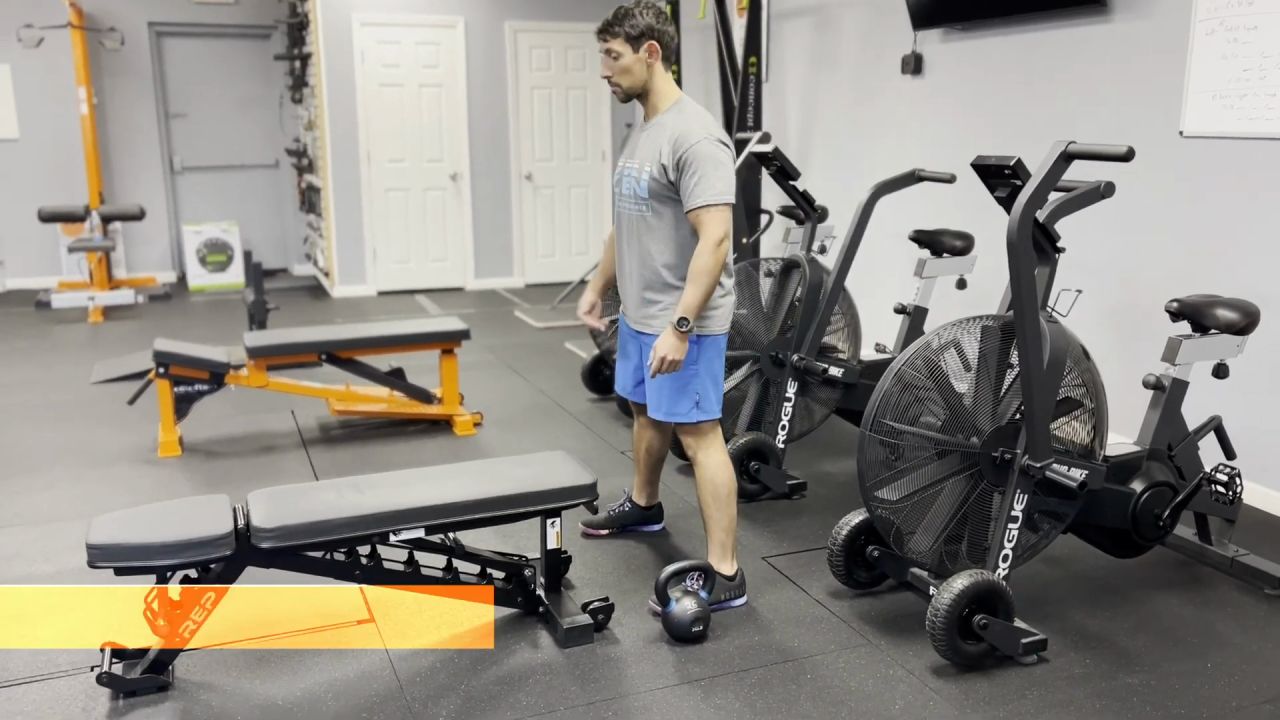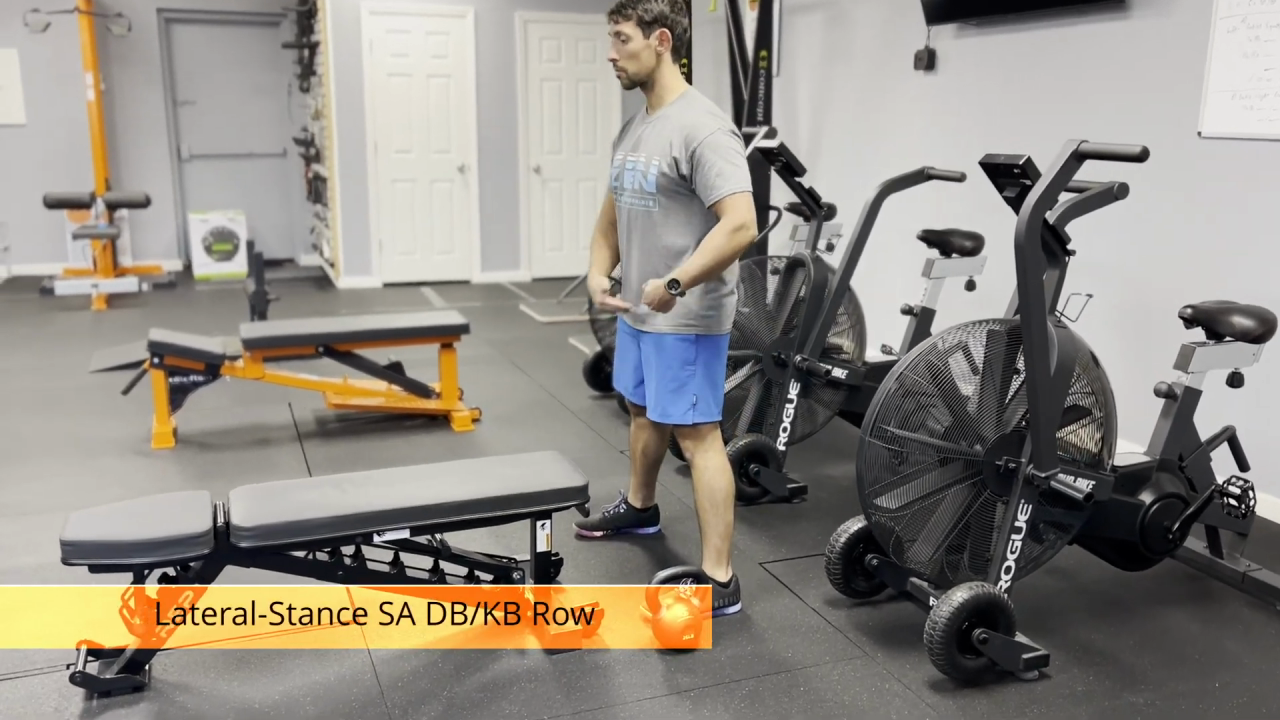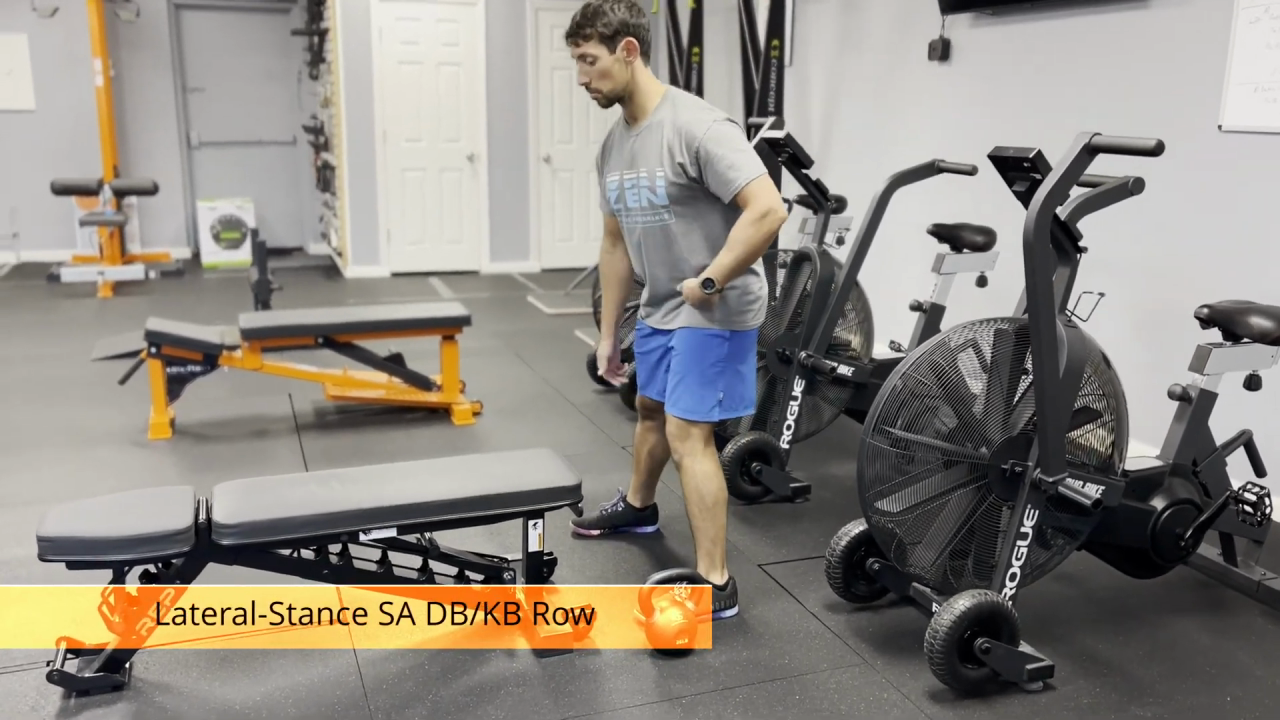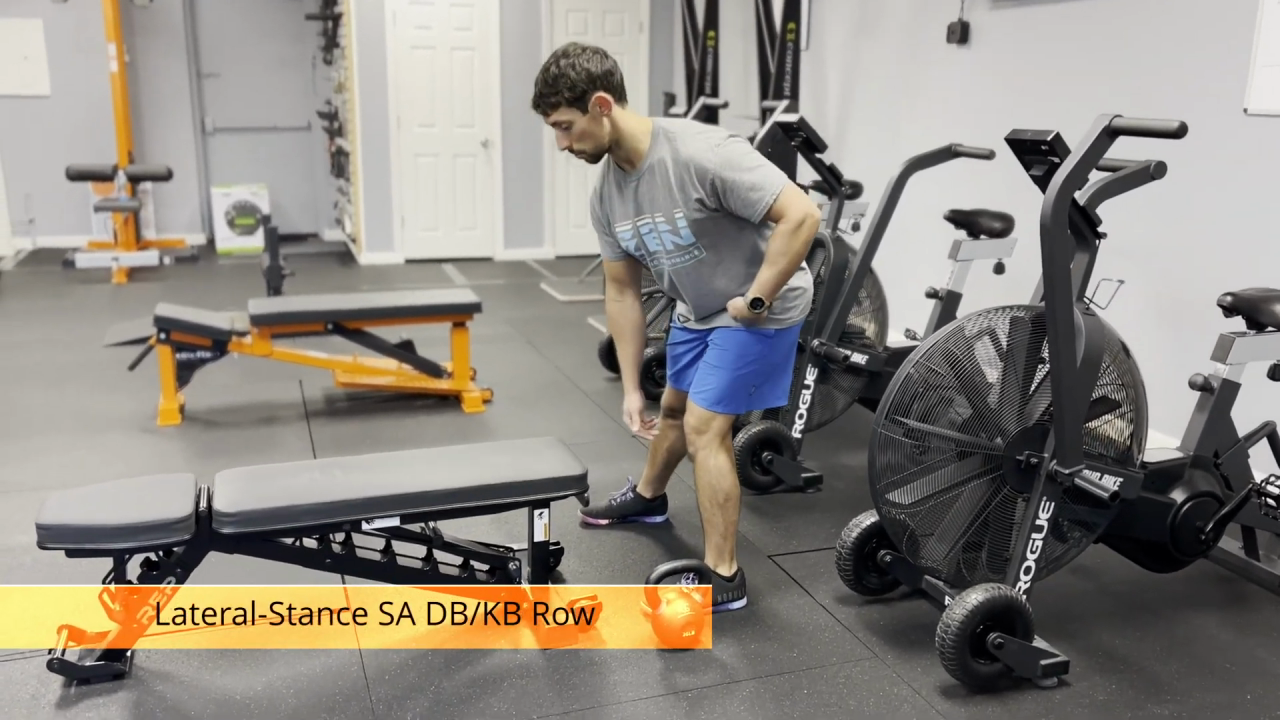
dt=0.7s
person 1, frame 1
left shoulder: (694, 136)
right shoulder: (639, 133)
left elbow: (715, 239)
left wrist: (681, 326)
right wrist: (596, 286)
left hip: (683, 322)
right hip: (638, 314)
left knee: (699, 435)
right knee: (646, 411)
left ankle: (725, 574)
right ankle: (642, 505)
person 1, frame 2
left shoulder: (702, 128)
right shoulder: (632, 128)
left elbow: (741, 225)
right elbow: (611, 215)
left wrist: (673, 284)
right wrist: (598, 272)
left hip: (687, 317)
right hip: (638, 308)
left knee: (696, 436)
right knee: (643, 410)
left ankle: (718, 580)
right ankle: (639, 506)
person 1, frame 3
left shoulder: (696, 127)
right shoulder: (613, 145)
left elbow: (767, 210)
right elbow: (615, 242)
left wrist: (709, 281)
right wrist: (608, 333)
left hip: (714, 312)
right hip: (660, 309)
left knee: (686, 435)
right knee: (650, 410)
left ankle: (715, 584)
right ankle: (637, 506)
person 1, frame 4
left shoulder: (701, 153)
right shoulder: (608, 192)
left elbow: (802, 215)
right elbow: (622, 291)
left wrist: (757, 299)
right wrist: (631, 389)
left hip: (758, 311)
right hip: (698, 310)
left knee: (704, 428)
right knee: (673, 409)
left ankle: (722, 578)
right ankle: (647, 496)
